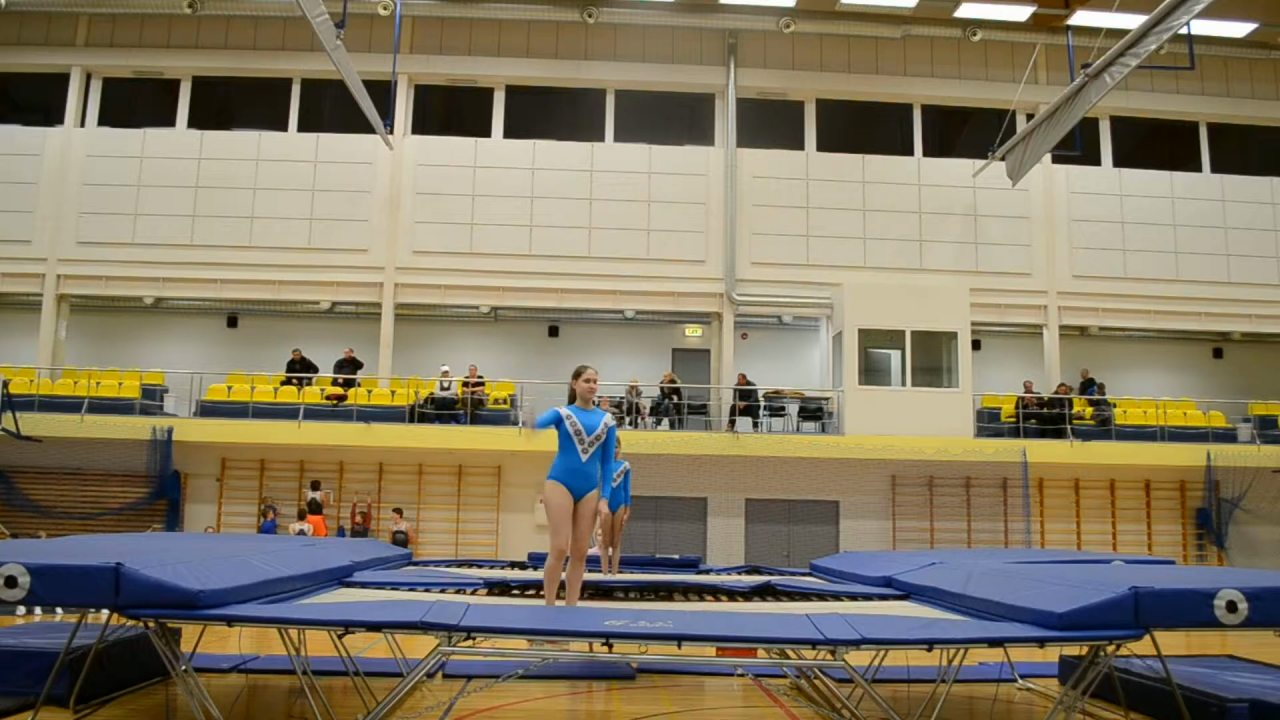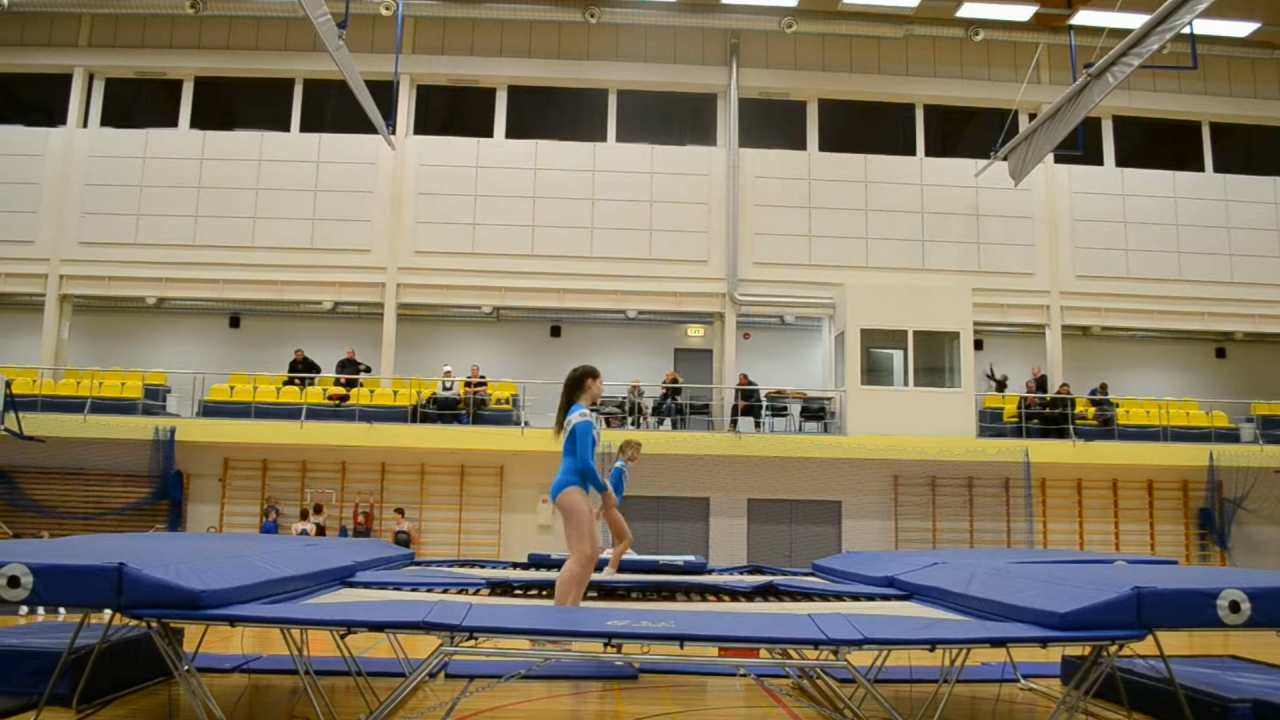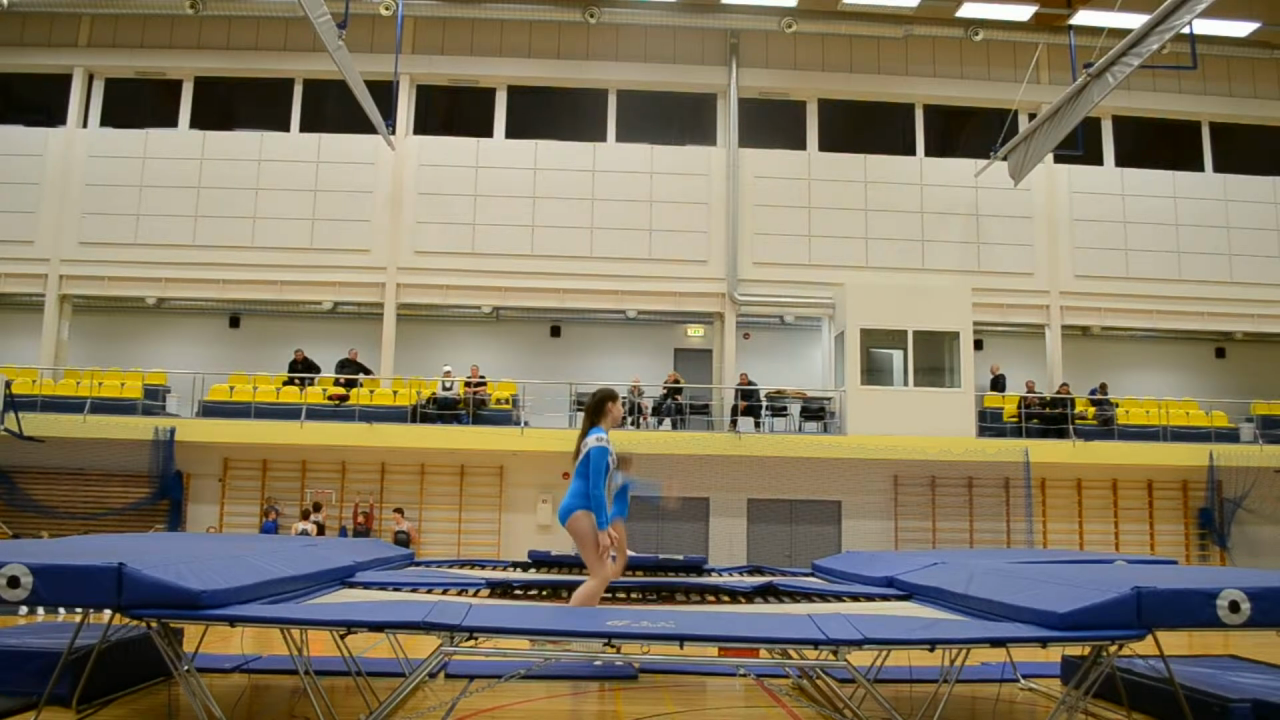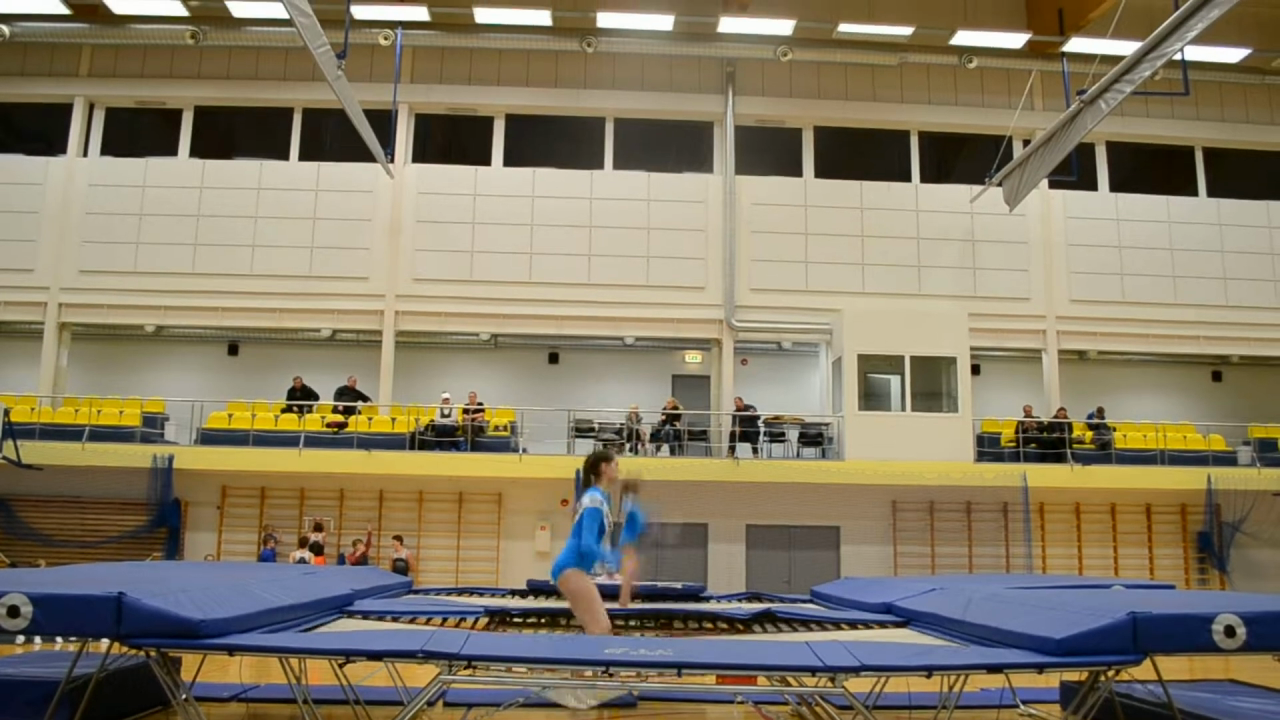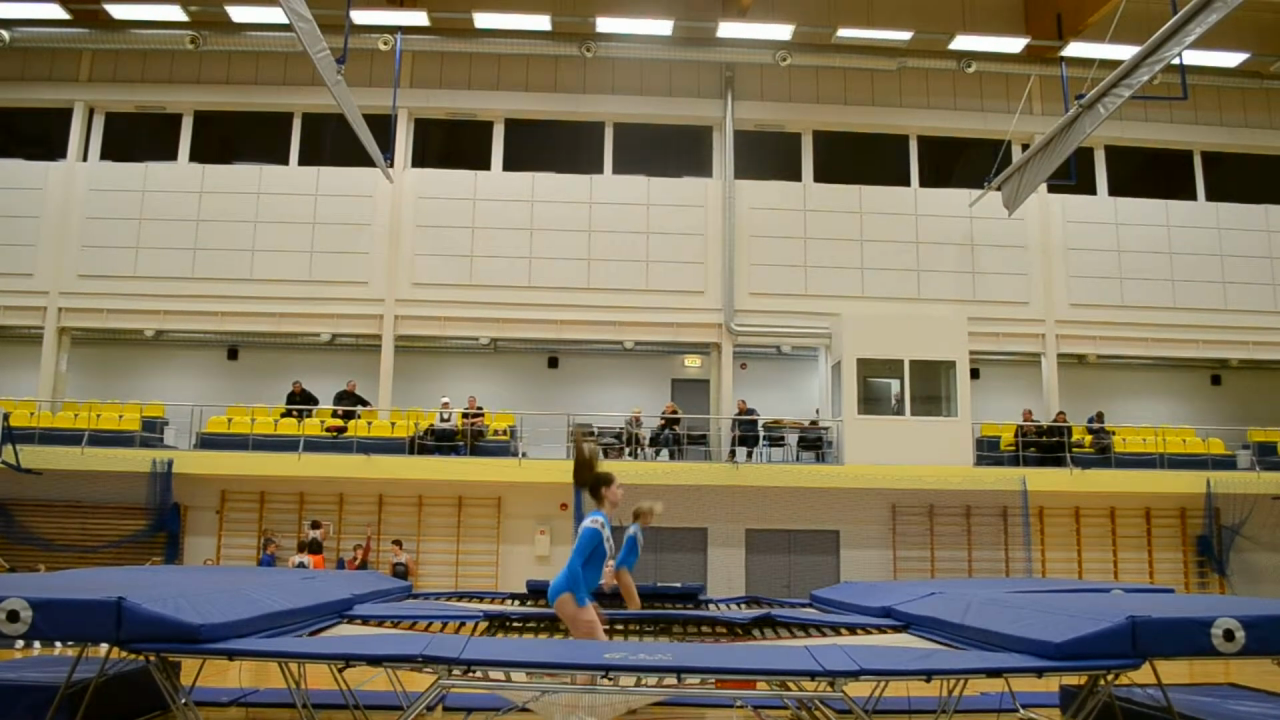
dt=1s
person 1, frame 1
left shoulder: (606, 420)
right shoulder: (561, 412)
left elbow: (607, 462)
right elbow: (541, 423)
left wrist: (604, 498)
right wrist: (532, 422)
left hip: (589, 489)
right hip: (560, 483)
left knee: (580, 553)
right knee: (559, 549)
left ankle: (570, 608)
right ankle: (548, 607)
person 1, frame 2
left shoulder: (576, 414)
right shoulder: (582, 415)
right elbow: (585, 462)
left wrist: (601, 486)
right wrist: (605, 490)
left hip: (574, 490)
right hip: (571, 489)
left knee: (590, 556)
right knee: (579, 556)
person 1, frame 3
left shoulder: (597, 437)
right shoulder: (599, 439)
right elbow: (595, 488)
left wrist: (608, 526)
right wrist: (602, 530)
left hip: (581, 510)
right hip: (579, 510)
left knee: (604, 575)
right knee: (601, 576)
person 1, frame 4
left shoulder: (598, 499)
right shoulder: (595, 502)
left elbow: (598, 544)
right elbow: (587, 546)
left hip: (576, 569)
right hip: (570, 569)
left knee: (599, 627)
right knee: (599, 628)
person 1, frame 5
left shoulder: (598, 523)
right shoulder: (594, 526)
right elbow: (575, 565)
right wrist: (583, 609)
left hip: (579, 586)
right hip: (566, 594)
